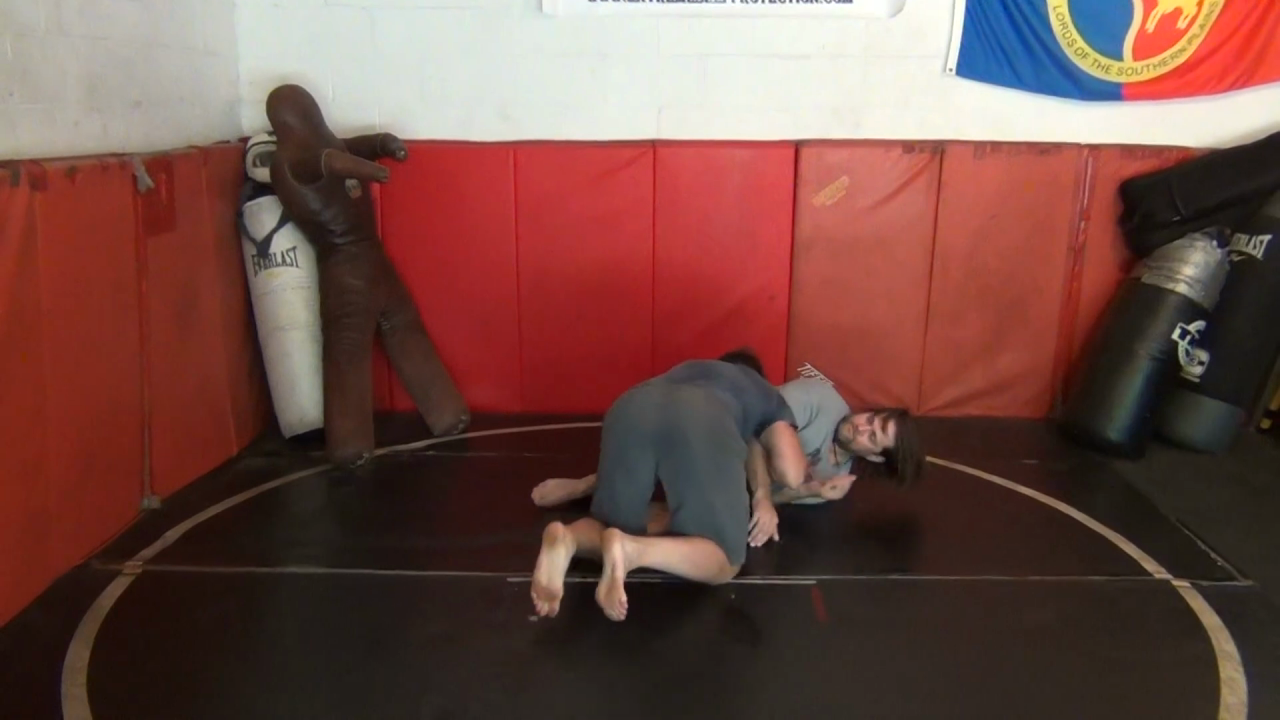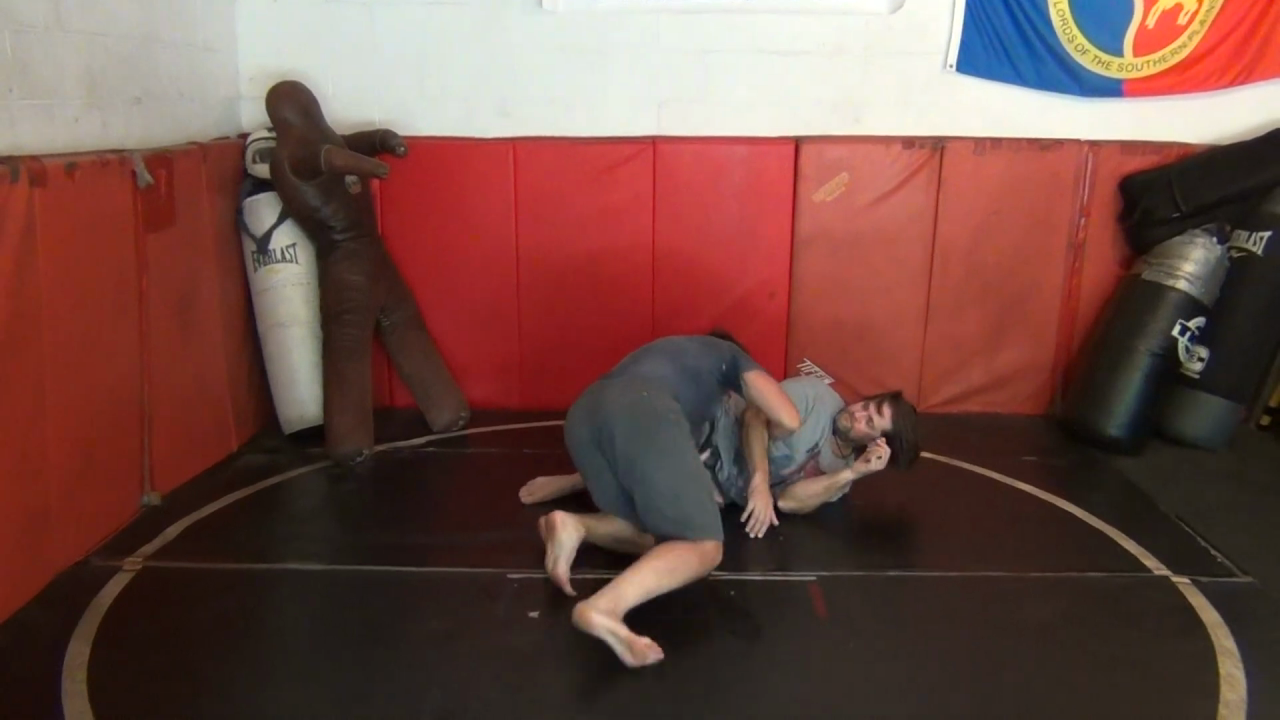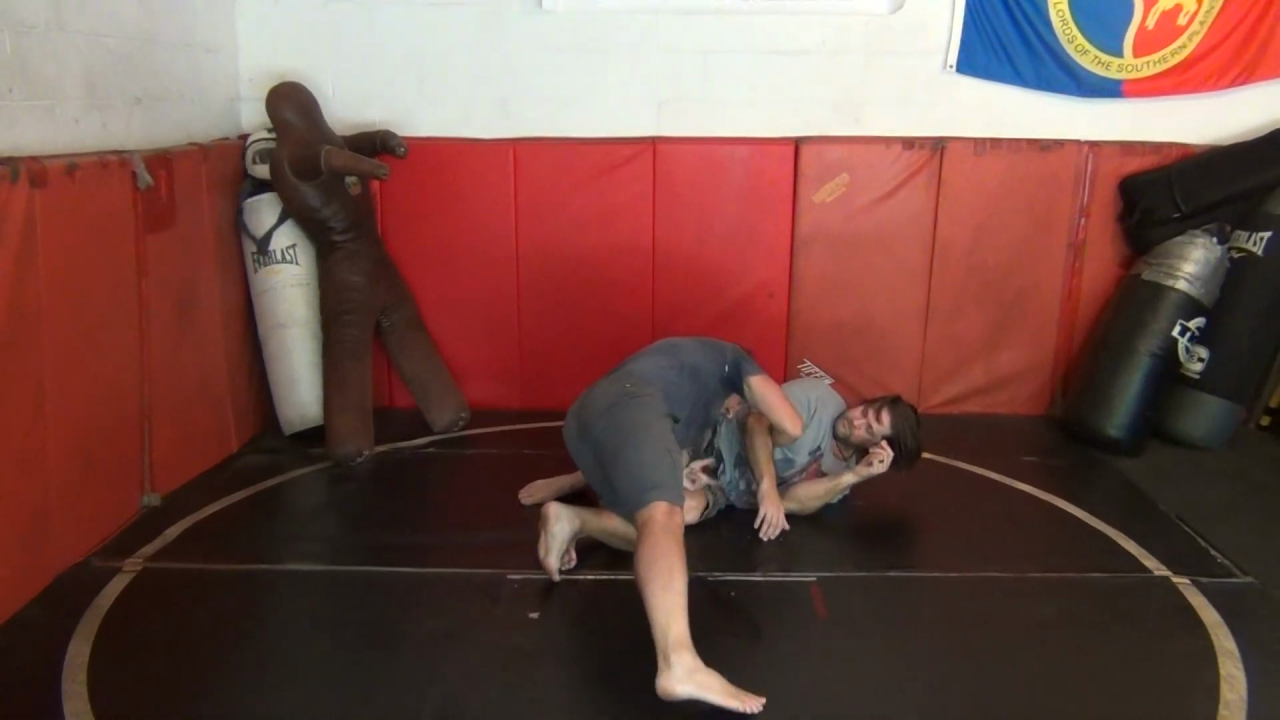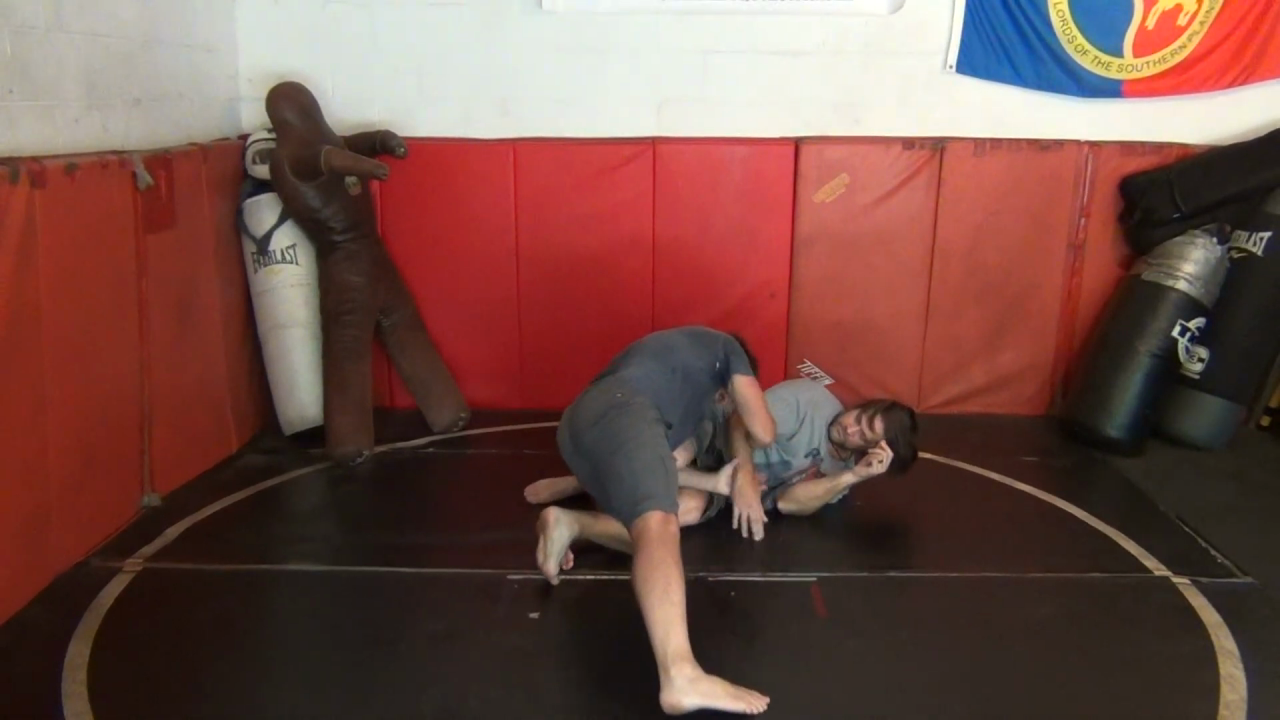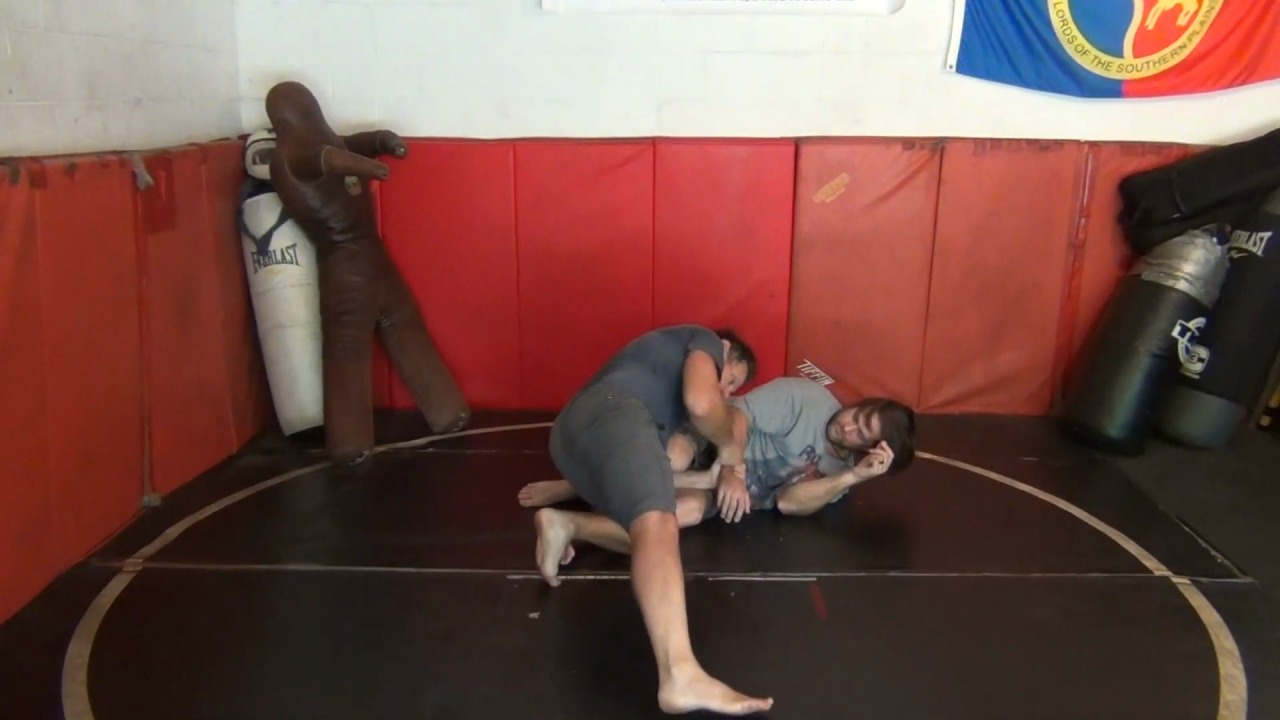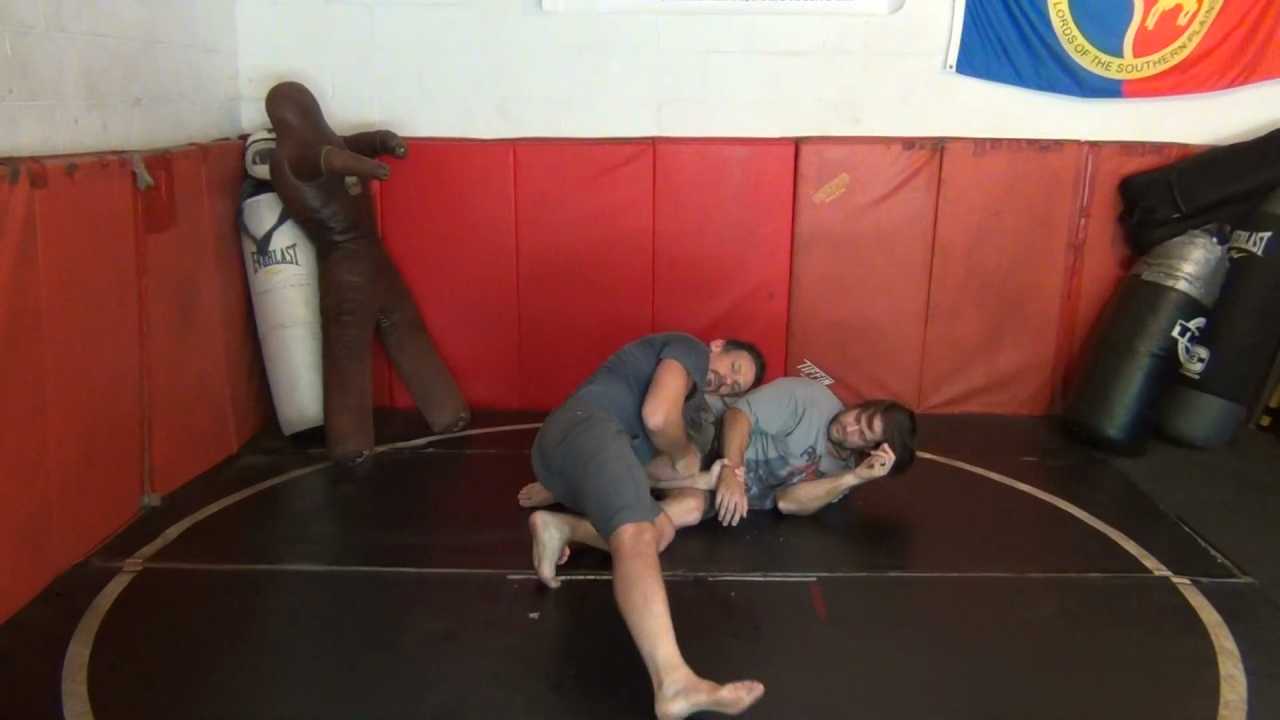
dt=0.5s
person 1, frame 1
left shoulder: (325, 146)
right shoulder: (291, 159)
left elbow: (347, 148)
right elbow: (310, 162)
left wrist: (383, 142)
right wrist: (340, 163)
left hip: (371, 259)
right hip: (346, 269)
left knee: (407, 332)
right knee: (347, 353)
left ankle: (448, 416)
right ankle: (351, 447)
person 1, frame 2
left shoulder: (324, 142)
right shoulder: (291, 154)
left elbow: (348, 144)
right elbow: (309, 158)
left wrist: (382, 138)
right wrist: (338, 159)
left hip: (370, 256)
right hip: (346, 266)
left knee: (406, 329)
right knee: (348, 349)
left ankle: (447, 414)
right ankle: (351, 445)
person 1, frame 3
left shoulder: (325, 144)
right shoulder: (291, 156)
right elbow: (309, 158)
left wrist: (382, 139)
right wrist: (340, 160)
left hip: (370, 257)
right hip: (346, 266)
left knee: (406, 331)
right knee: (348, 350)
left ankle: (448, 414)
right ankle: (351, 445)
person 1, frame 4
left shoulder: (326, 144)
right shoulder: (291, 156)
right elbow: (310, 159)
left wrist: (383, 140)
right wrist: (340, 160)
left hip: (371, 257)
right hip: (346, 266)
left knee: (406, 331)
right knee: (348, 350)
left ankle: (447, 414)
right ankle: (351, 444)
person 1, frame 5
left shoulder: (326, 144)
right shoulder: (290, 157)
right elbow: (309, 159)
left wrist: (383, 139)
right wrist: (339, 160)
left hip: (371, 256)
right hip: (345, 266)
left knee: (407, 332)
right knee: (348, 350)
left ankle: (448, 415)
right ankle: (351, 444)
person 1, frame 6
left shoulder: (326, 144)
right shoulder: (292, 156)
right elbow: (311, 158)
left wrist: (382, 140)
right wrist: (340, 160)
left hip: (371, 256)
right hip: (346, 266)
left knee: (407, 331)
right knee: (348, 349)
left ankle: (447, 415)
right ankle: (372, 438)
person 2, frame 1
left shoulder: (839, 474)
right shoulder: (821, 398)
left elbow: (775, 491)
left wrist: (815, 489)
right wrist: (762, 500)
right ankle: (583, 487)
person 2, frame 2
left shoulder: (842, 470)
right shoulder: (818, 398)
left elbow: (790, 500)
right elbow: (760, 419)
left wrist: (856, 473)
right wrist: (761, 484)
right hip: (713, 433)
right ankle: (572, 483)
person 2, frame 3
left shoulder: (846, 471)
right shoulder: (820, 397)
left elbow: (795, 503)
left wrist: (857, 476)
right wrist: (769, 492)
left hip: (721, 492)
right hip: (708, 446)
left knee: (690, 510)
right ankle: (568, 484)
person 2, frame 4
left shoulder: (841, 473)
right shoulder: (813, 397)
left elbow: (787, 502)
right elbow: (745, 422)
left wrist: (855, 477)
right wrist: (745, 479)
left hip: (732, 488)
right hip: (715, 432)
left knee: (691, 508)
right knee: (672, 459)
right ankle: (577, 485)
person 2, frame 5
left shoulder: (840, 470)
right shoulder: (809, 397)
left elbow: (789, 502)
right elbow: (736, 415)
left wrist: (856, 477)
right wrist: (733, 470)
left hip: (740, 489)
left knee: (691, 510)
right knee: (673, 460)
left ankle: (568, 523)
right ankle: (572, 489)
person 2, frame 6
left shoulder: (841, 471)
right shoulder: (811, 397)
left elbow: (788, 501)
right elbow: (738, 413)
left wrist: (857, 476)
right wrist: (731, 470)
left knee: (692, 507)
person 3, frame 1
left shoulder: (688, 369)
right shoulder: (767, 394)
right elbow: (792, 475)
left hip: (633, 407)
right hip: (704, 425)
left knee: (607, 528)
right knee: (722, 561)
left ankle: (563, 539)
right ankle: (627, 547)
person 3, frame 2
left shoulder: (669, 352)
right shoulder: (729, 355)
right elbow: (788, 420)
left hip: (583, 417)
right hip: (643, 409)
left knee: (648, 534)
right knee: (704, 549)
left ankle: (573, 525)
right ankle: (604, 609)
person 3, frame 3
left shoulder: (678, 359)
right shoulder: (732, 359)
right elbow: (791, 426)
left hip: (583, 416)
right hip: (629, 402)
left knee: (650, 526)
right knee: (663, 518)
left ankle: (571, 519)
right ankle: (679, 666)
person 3, frame 4
left shoulder: (670, 351)
right shoulder: (725, 348)
right elbow: (763, 433)
left hip: (575, 425)
right hip: (621, 411)
right knee: (659, 526)
left ankle: (568, 523)
right ankle: (680, 676)
person 3, frame 5
left shoulder: (668, 355)
right shoulder: (703, 341)
right elbow: (700, 403)
right wrist: (729, 443)
left hip: (567, 431)
right hip: (613, 413)
left knee: (649, 526)
right knee: (657, 526)
left ankle: (565, 525)
right ankle: (682, 676)
person 3, frame 6
left shoulder: (687, 391)
right shoulder: (689, 349)
right elbow: (657, 418)
right wrist: (683, 458)
left hip: (553, 448)
right hip: (587, 427)
left knee: (660, 530)
right knee: (637, 537)
left ankle: (560, 526)
right ankle: (674, 681)
